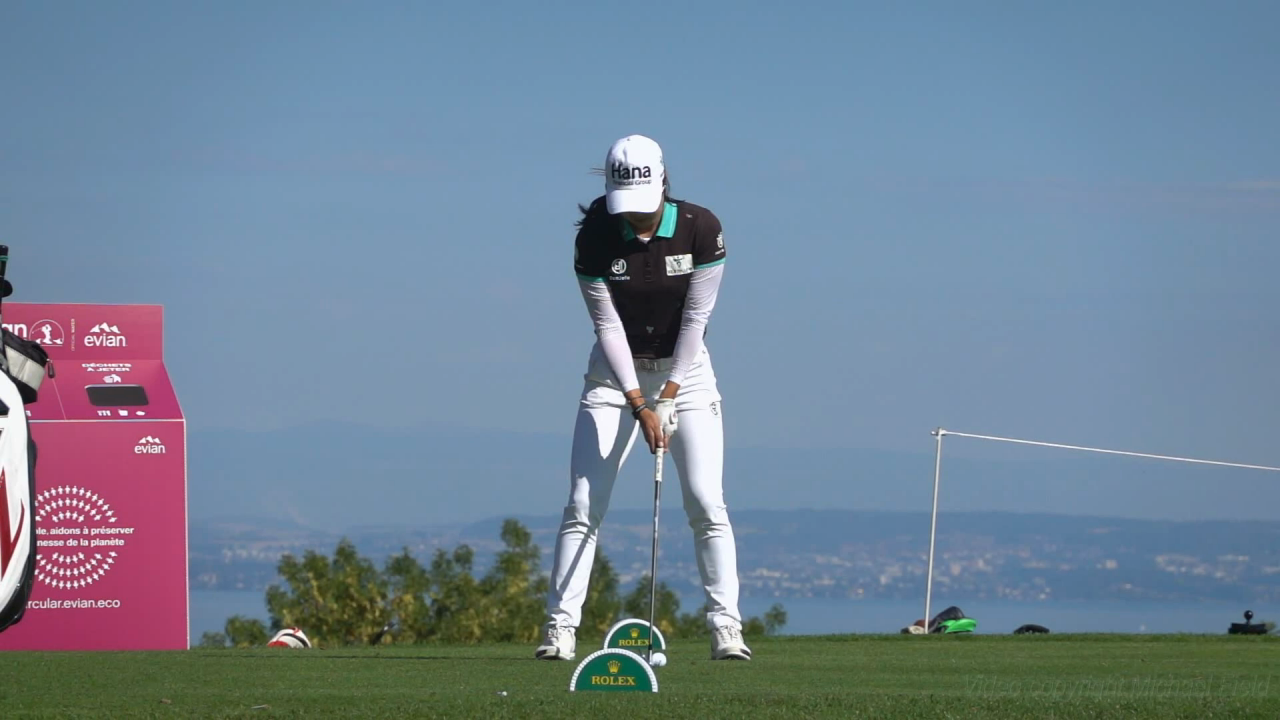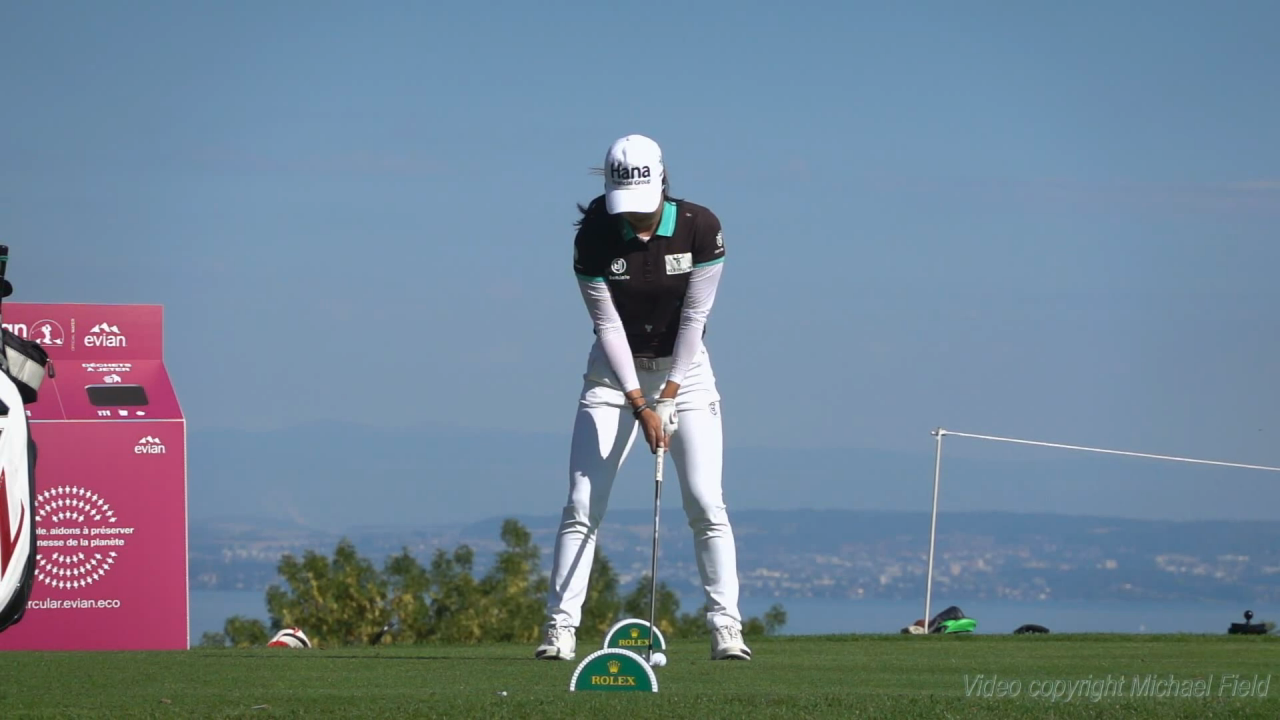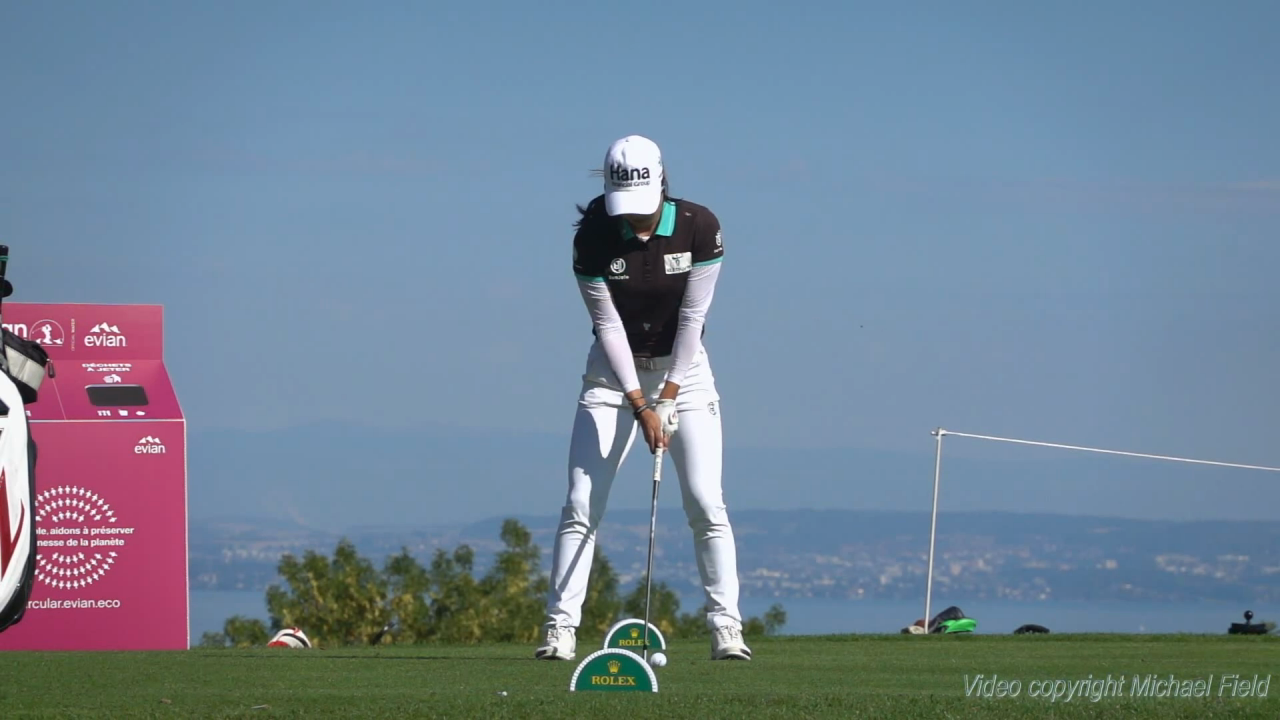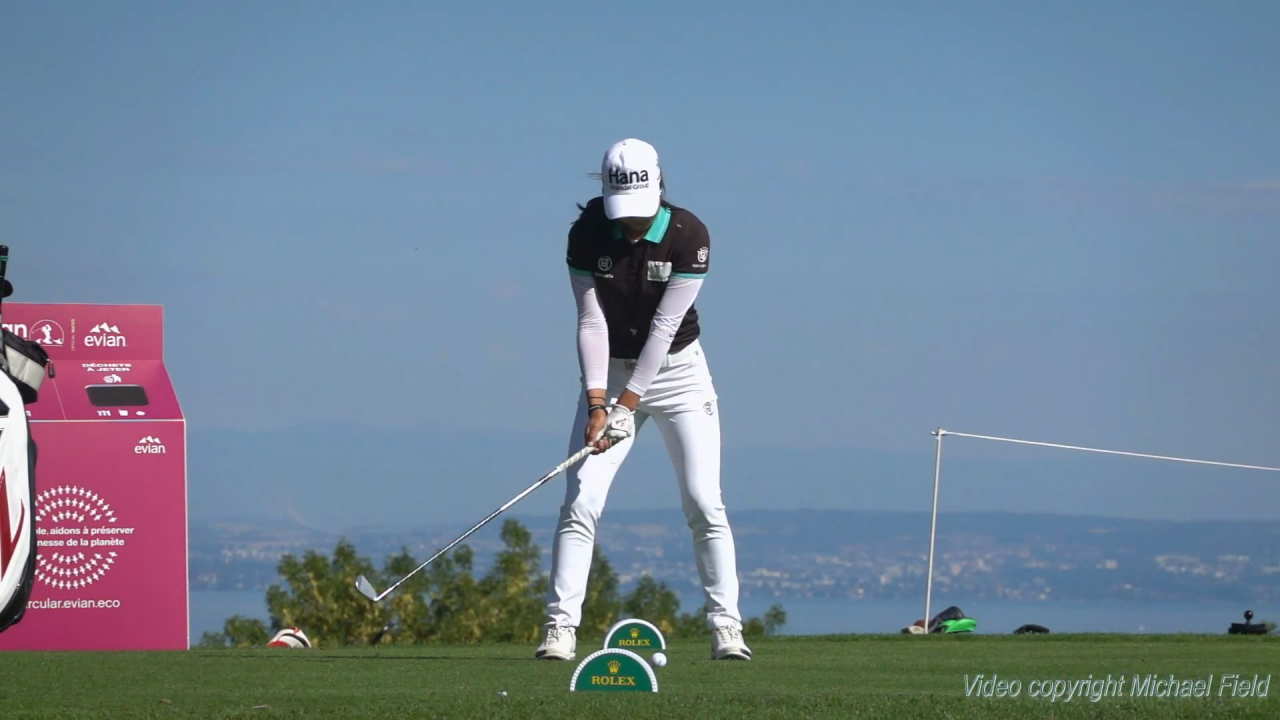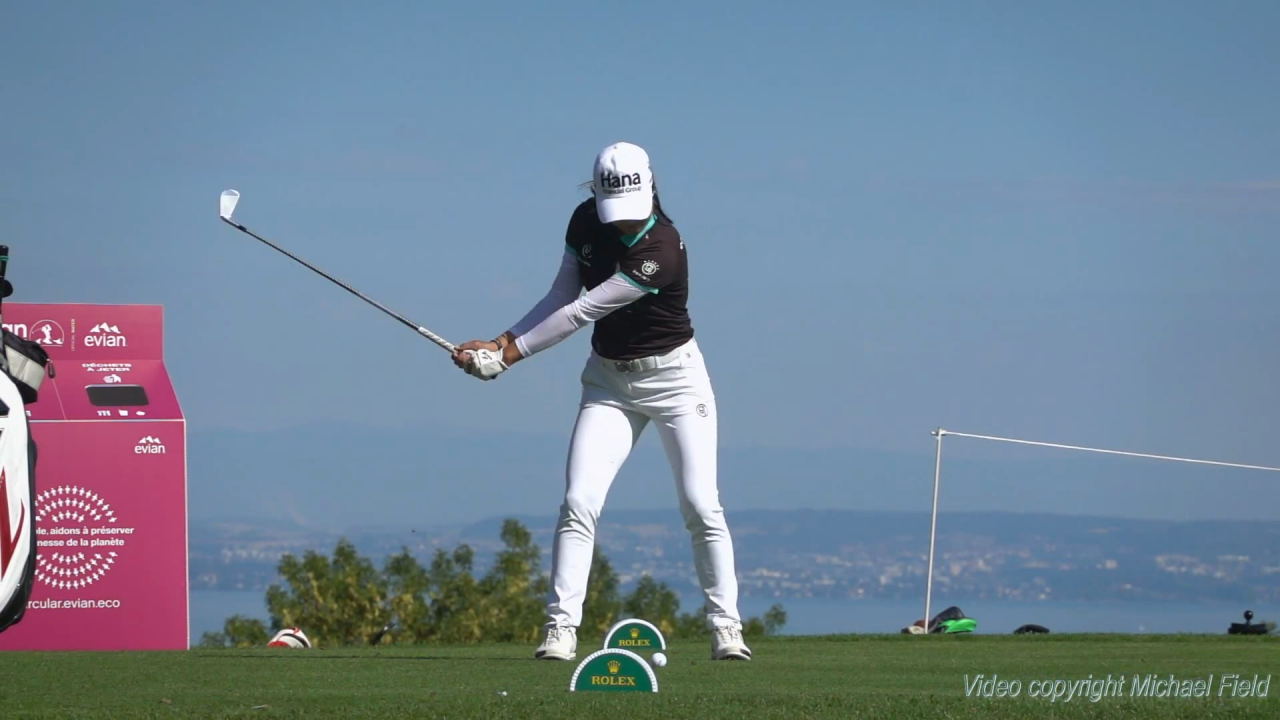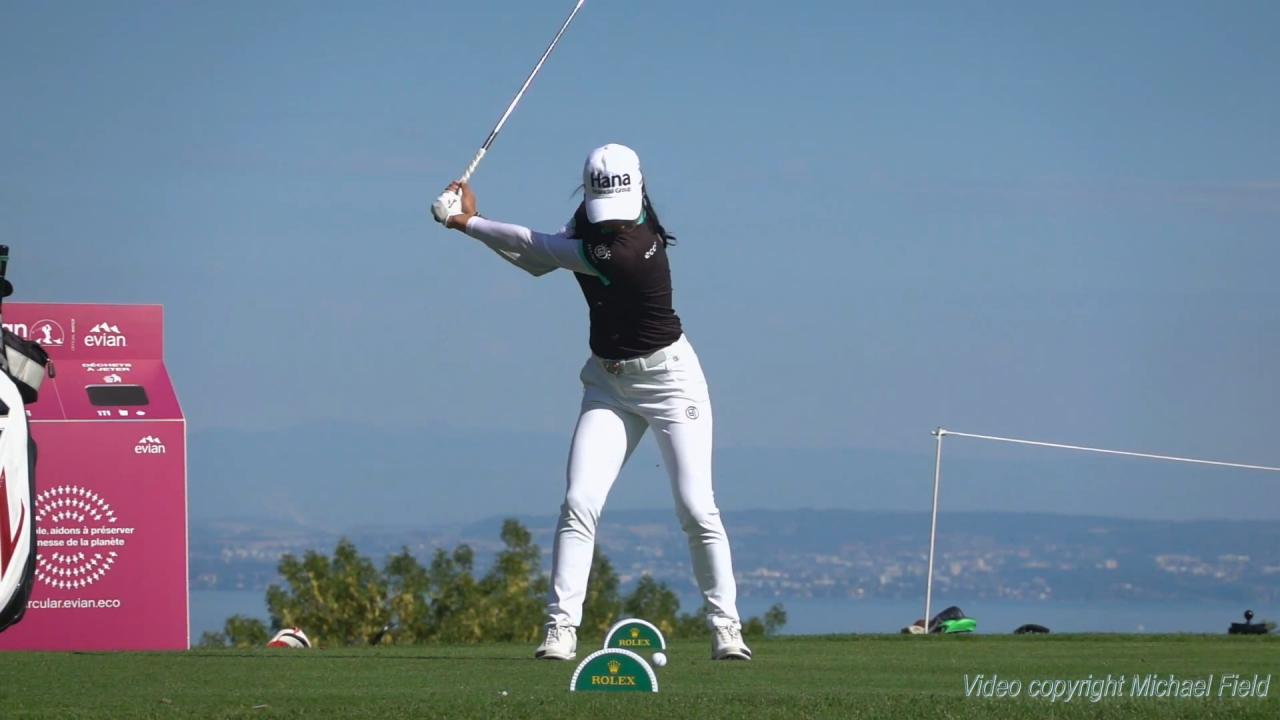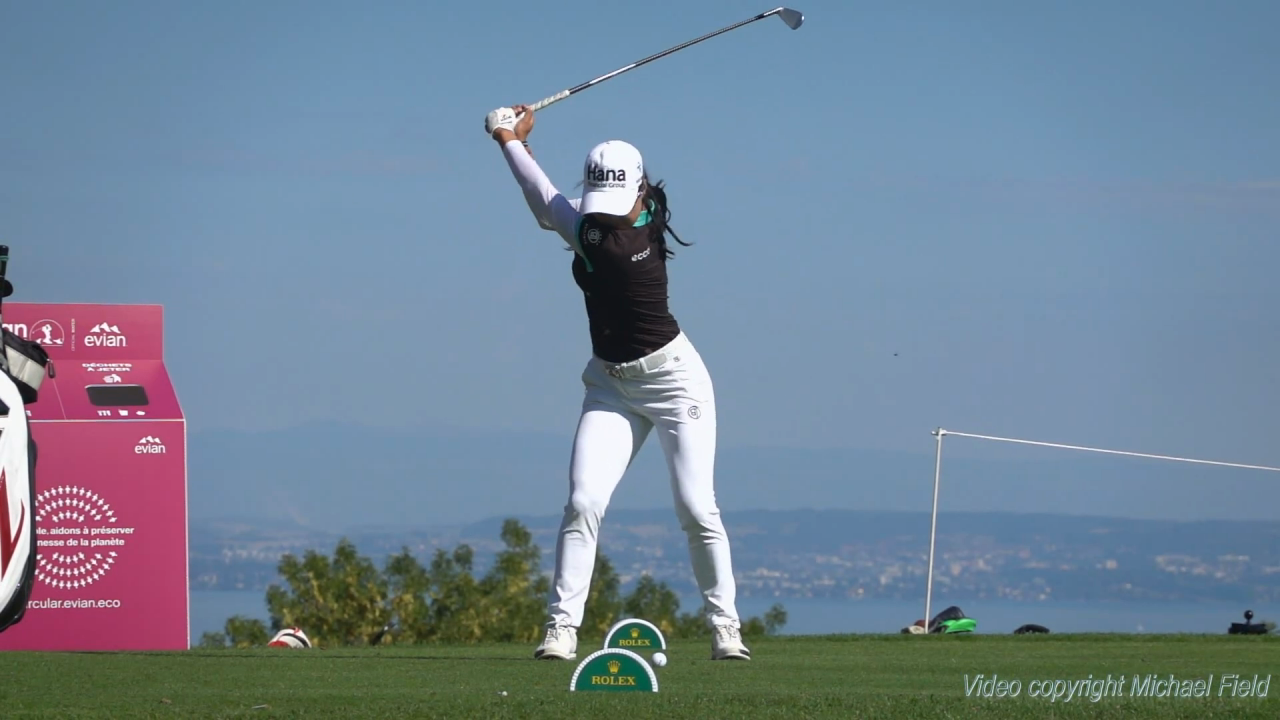
dt=0.7s
person 1, frame 1
left shoulder: (701, 228)
right shoulder: (595, 237)
left elbow: (696, 318)
right elbow: (608, 326)
left wrist: (667, 398)
right wrist: (638, 405)
left hip: (685, 369)
right hip: (616, 371)
left knee: (706, 501)
right knee: (584, 501)
left ankle: (726, 625)
right ankle: (560, 625)
person 1, frame 2
left shoulder: (700, 227)
right shoulder: (594, 237)
left elbow: (695, 317)
right elbow: (608, 325)
left wrist: (667, 397)
right wrist: (638, 404)
left hip: (684, 369)
right hip: (615, 371)
left knee: (705, 500)
right knee: (583, 501)
left ankle: (726, 625)
right ankle: (560, 626)
person 1, frame 3
left shoulder: (699, 226)
right shoulder: (593, 237)
left elbow: (693, 316)
right elbow: (609, 325)
left wrist: (668, 397)
right wrist: (639, 406)
left hip: (684, 369)
right hip: (614, 372)
left knee: (705, 500)
right knee: (582, 501)
left ankle: (727, 625)
right ankle: (560, 626)
person 1, frame 4
left shoulder: (688, 234)
right shoulder: (586, 234)
left elbow: (664, 325)
right elbow: (592, 322)
left wrist: (629, 405)
right wrist: (597, 404)
left hip: (677, 370)
right hip: (608, 372)
left knee: (704, 502)
right knee: (580, 500)
left ankle: (727, 626)
right ankle: (560, 626)
person 1, frame 5
left shoulder: (662, 249)
right shoulder: (585, 219)
left elbow: (582, 311)
right elbow: (561, 296)
left wrist: (509, 351)
right wrist: (499, 337)
left hip: (674, 377)
right hip: (608, 379)
left knee: (700, 504)
right knee: (578, 502)
left ankle: (726, 624)
right ankle: (561, 627)
person 1, frame 6
left shoulder: (627, 253)
right shoulder: (592, 216)
left elbow: (539, 248)
right elbow: (538, 261)
left wrist: (468, 222)
right wrist: (471, 219)
left hip: (668, 378)
right hip: (607, 382)
left knee: (695, 506)
right knee: (578, 503)
left ankle: (726, 626)
right ankle: (560, 628)
person 1, frame 7
left shoulder: (613, 243)
right shoulder: (624, 209)
left elbow: (553, 208)
right elbow: (552, 215)
left wrist: (510, 141)
right wrist: (516, 142)
left hip: (674, 382)
right hip: (613, 384)
left knee: (696, 507)
right knee: (584, 501)
left ankle: (725, 626)
right ankle: (562, 627)
